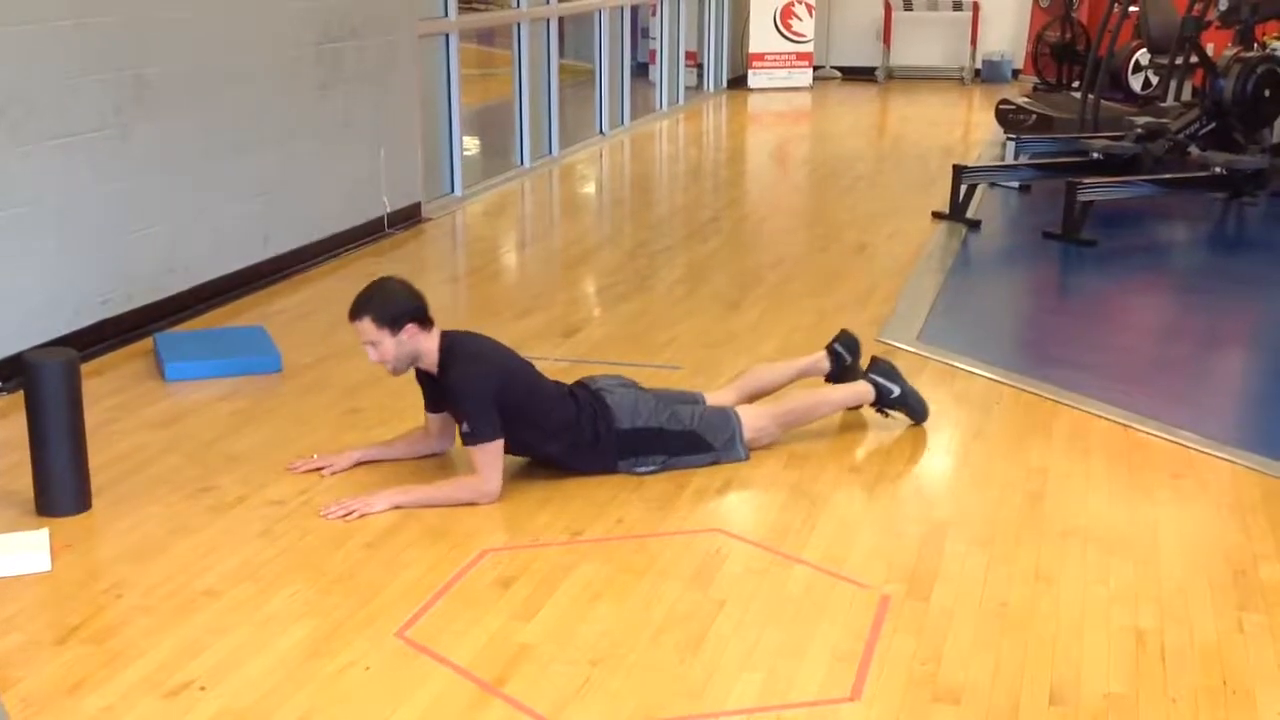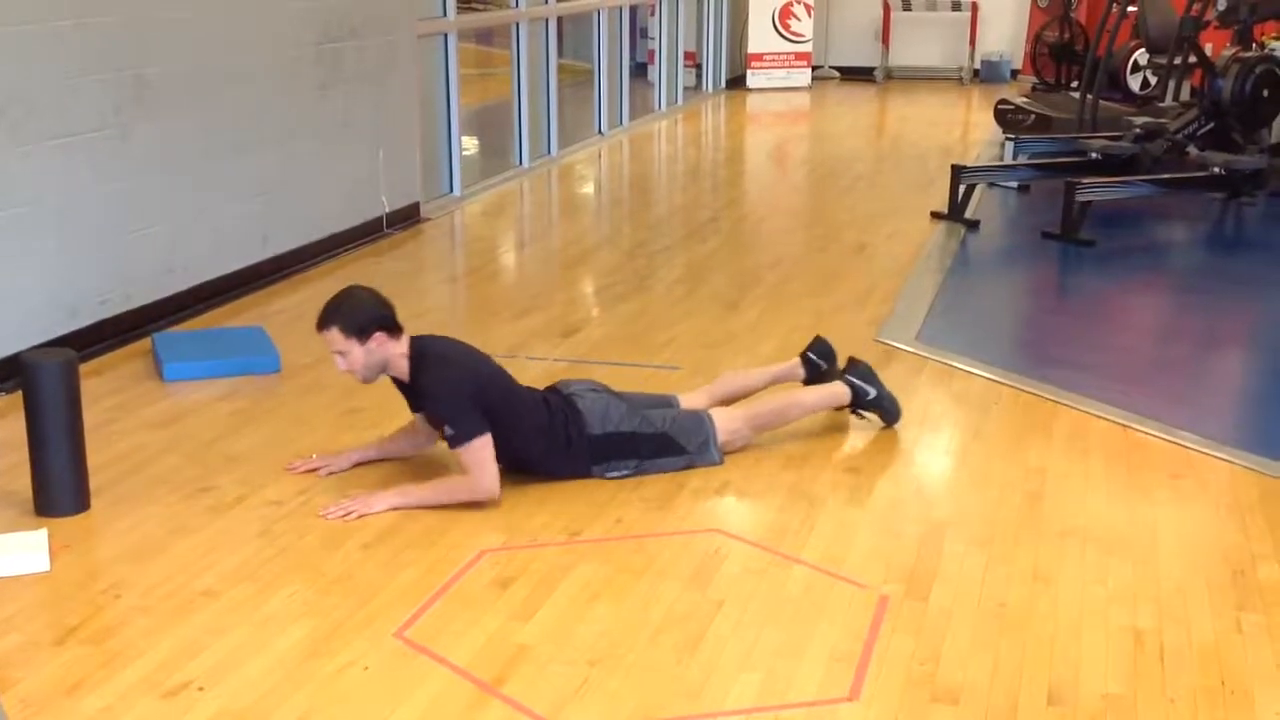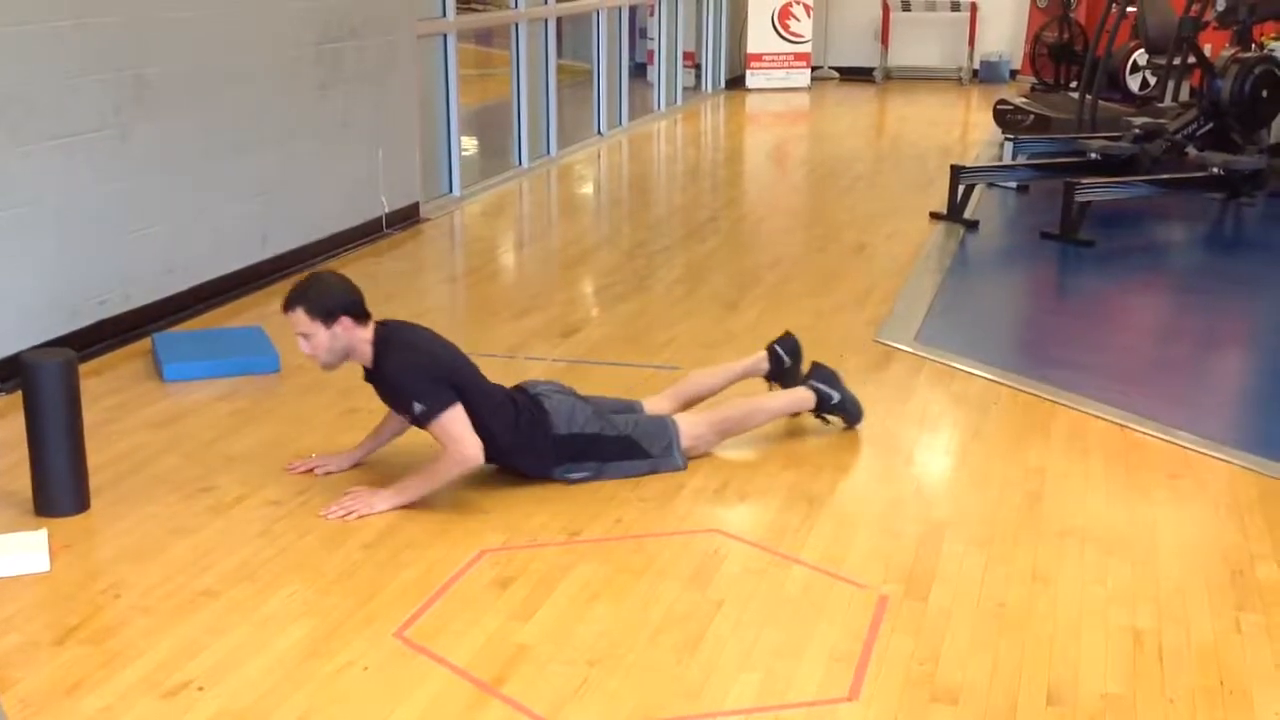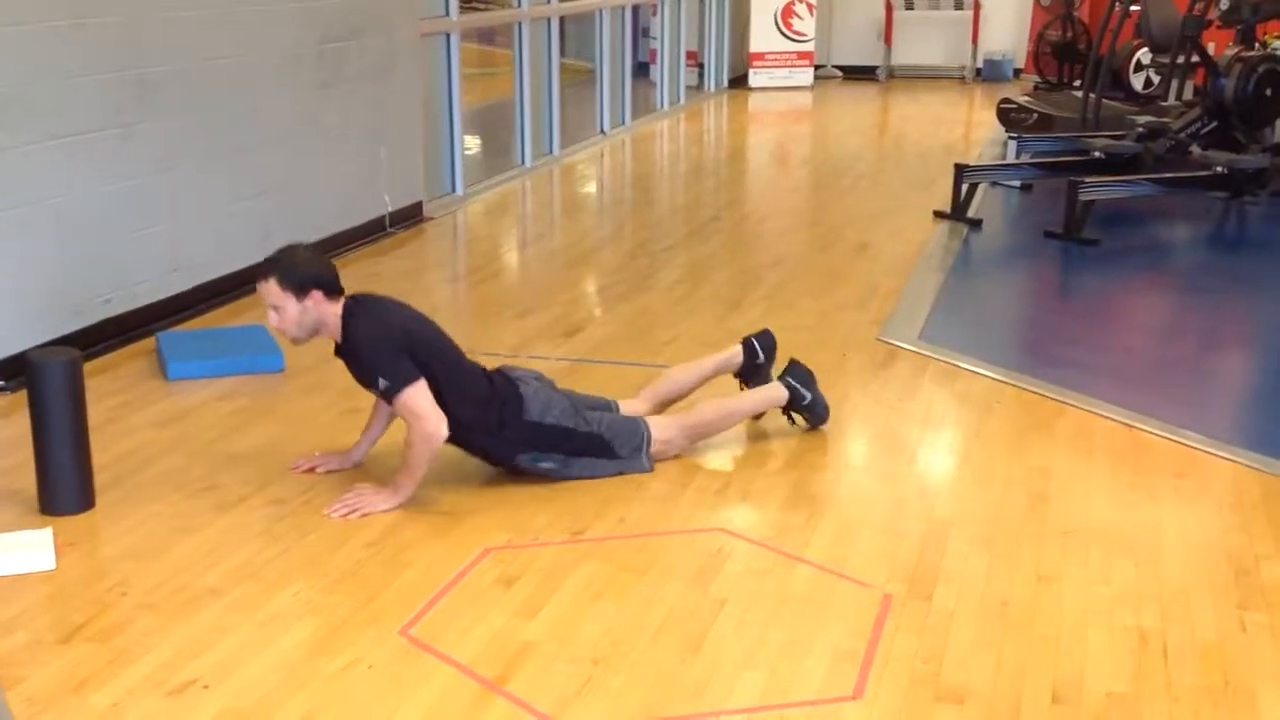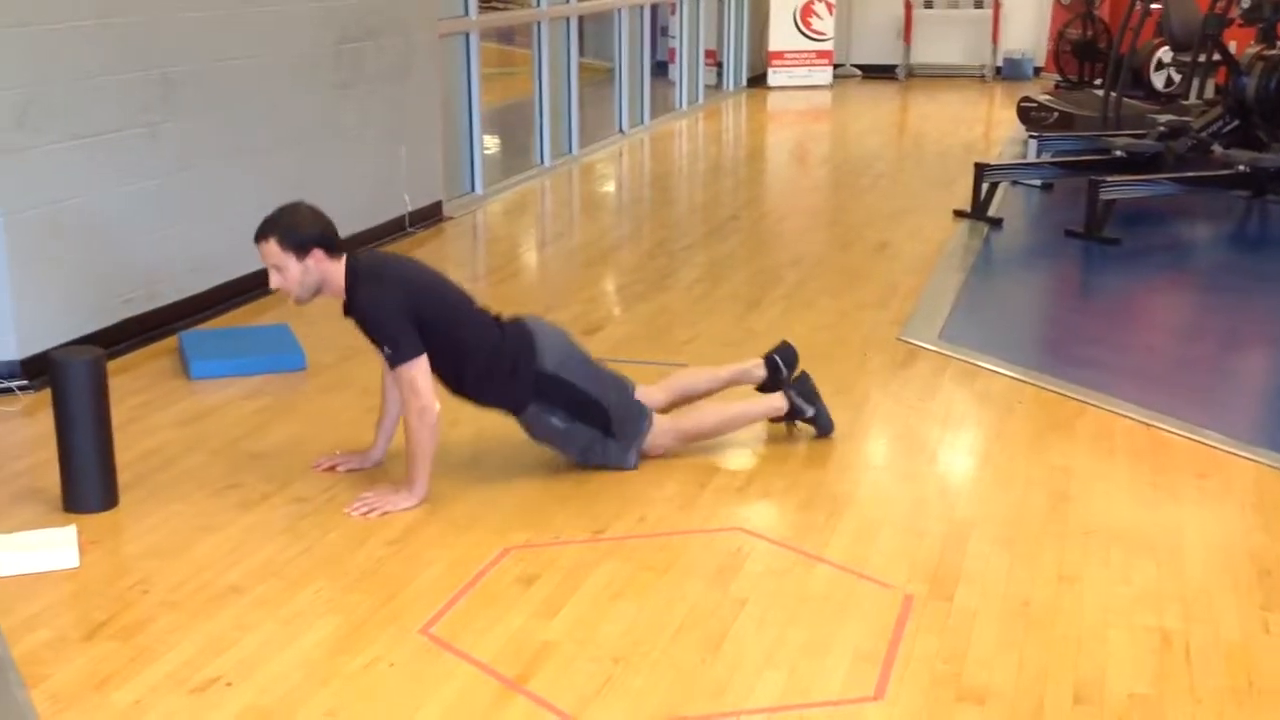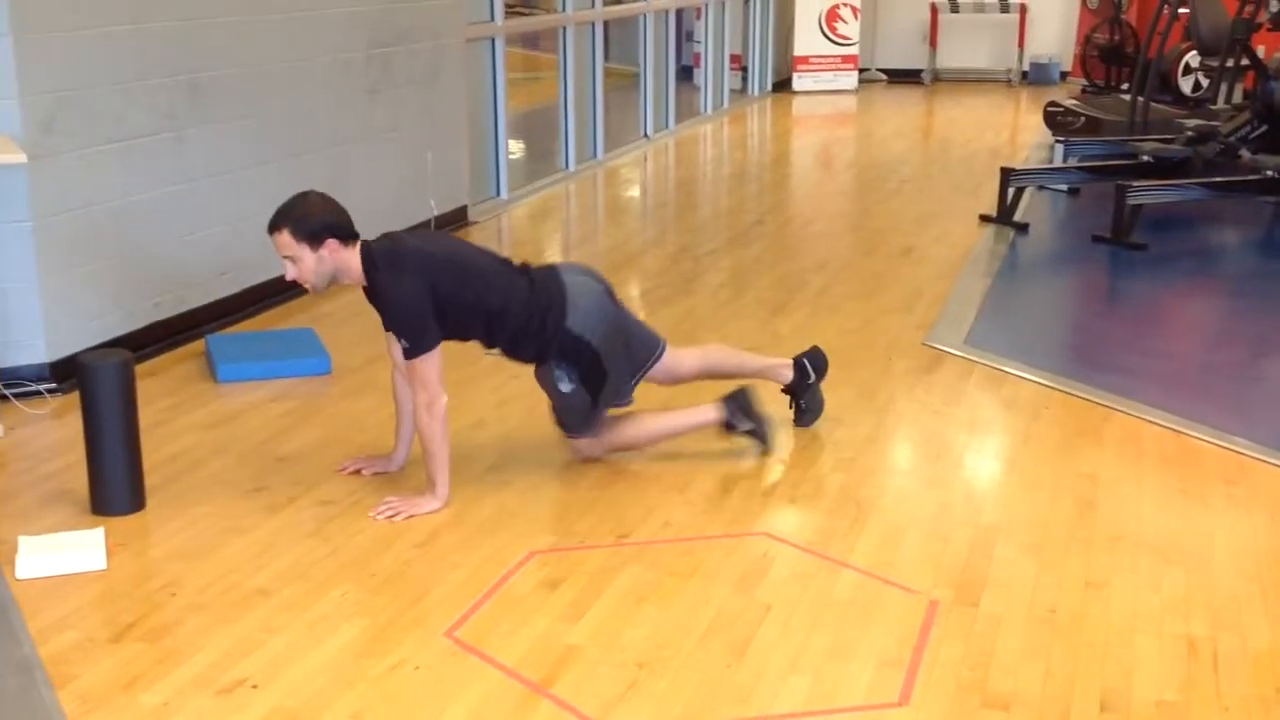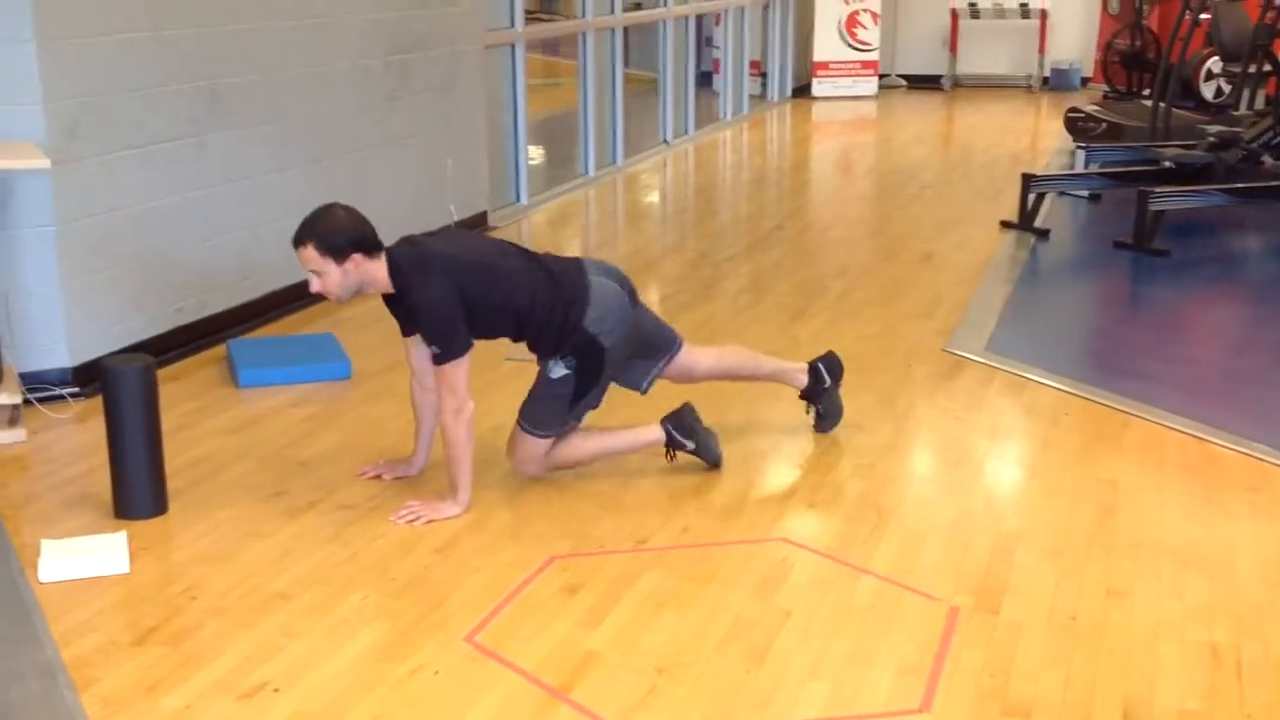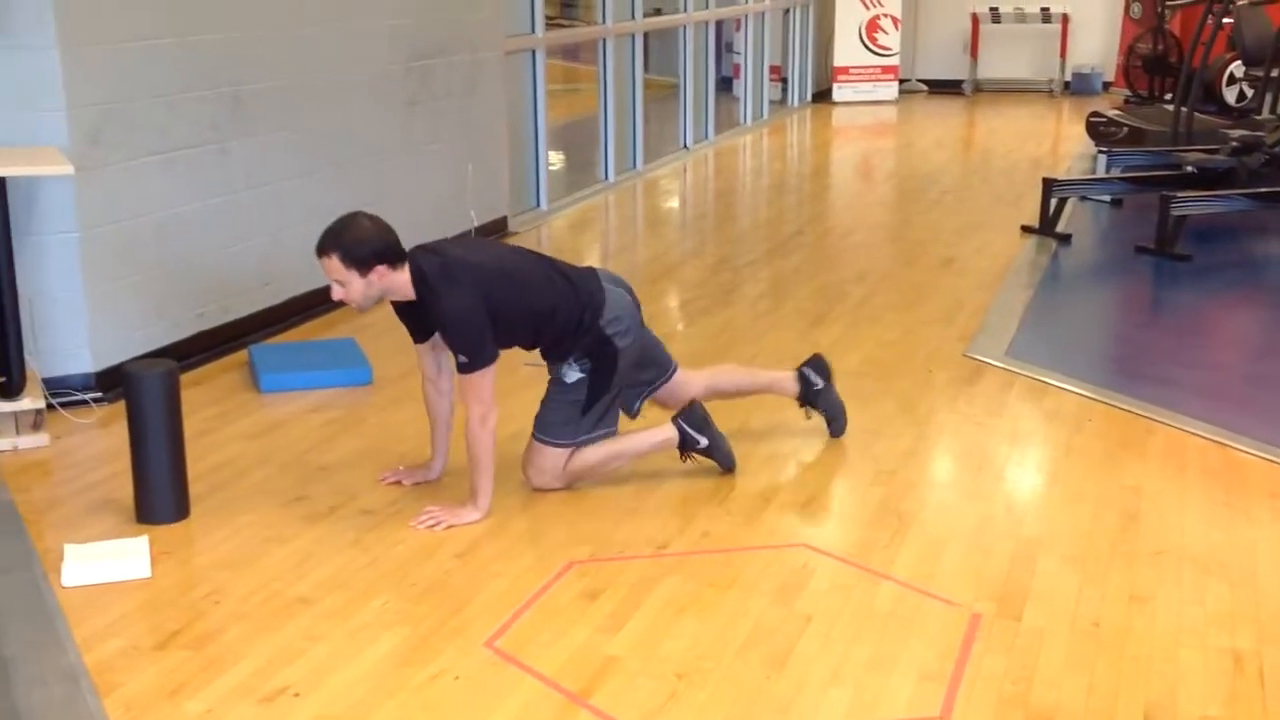
dt=0.2s
person 1, frame 1
left shoulder: (468, 377)
right shoulder: (437, 361)
left elbow: (487, 485)
right elbow: (436, 436)
left wrist: (391, 497)
right wrist: (355, 455)
left hip: (619, 435)
right hip: (597, 399)
left knee: (757, 427)
right knee: (727, 398)
left ankle: (871, 386)
right ankle: (831, 358)
person 1, frame 2
left shoulder: (441, 380)
right shoulder: (418, 360)
left elbow: (484, 483)
right elbow: (425, 432)
left wrist: (390, 497)
right wrist: (353, 455)
left hip: (591, 441)
right hip: (574, 403)
left knee: (732, 429)
right knee: (699, 401)
left ankle: (846, 388)
right ankle: (807, 364)
person 1, frame 3
left shoulder: (402, 363)
right shoulder: (389, 342)
left elbow: (469, 454)
right elbow: (408, 409)
left wrist: (391, 495)
right wrist: (352, 455)
left hip: (555, 443)
right hip: (539, 405)
left knee: (698, 433)
right knee: (663, 406)
left ankle: (812, 394)
right ankle: (773, 358)
person 1, frame 4
left shoulder: (367, 337)
right shoulder: (363, 314)
left elbow: (432, 428)
left wrist: (394, 493)
right wrist: (354, 453)
left hip: (523, 430)
right hip: (514, 393)
left knee: (669, 437)
right knee: (640, 409)
left ankle: (785, 392)
right ankle: (744, 353)
person 1, frame 5
left shoulder: (374, 299)
right shoulder: (371, 275)
left elbow: (424, 406)
right elbow: (401, 371)
left wrist: (412, 490)
right wrist: (372, 451)
left hip: (535, 374)
right hip: (528, 349)
left knee: (660, 435)
right knee: (652, 399)
left ankle: (785, 401)
right ankle: (767, 367)
person 1, frame 6
left shoulder: (397, 285)
right shoulder: (385, 262)
left elbow: (431, 400)
right elbow: (404, 369)
left wrist: (437, 493)
right wrist: (397, 456)
left hip: (566, 322)
right hip: (566, 291)
left knee: (589, 440)
right knee: (673, 365)
left ankle: (724, 413)
right ankle: (794, 370)
person 1, frame 7
left shoulder: (428, 291)
right shoulder: (403, 271)
left elbow: (456, 405)
right elbow: (423, 374)
left wrist: (458, 499)
right wrist: (417, 459)
left hip: (586, 323)
right hip: (592, 287)
left knee: (528, 458)
right knee: (690, 364)
left ankle: (668, 433)
right ankle: (811, 375)
person 1, frame 8
left shoulder: (454, 301)
right shoulder: (416, 280)
left elbow: (481, 412)
right elbow: (436, 378)
left wrist: (478, 505)
right wrist: (435, 464)
left hip: (599, 329)
right hip: (601, 301)
left knee: (543, 472)
right knee: (680, 389)
left ankle: (680, 434)
right ankle: (804, 381)
